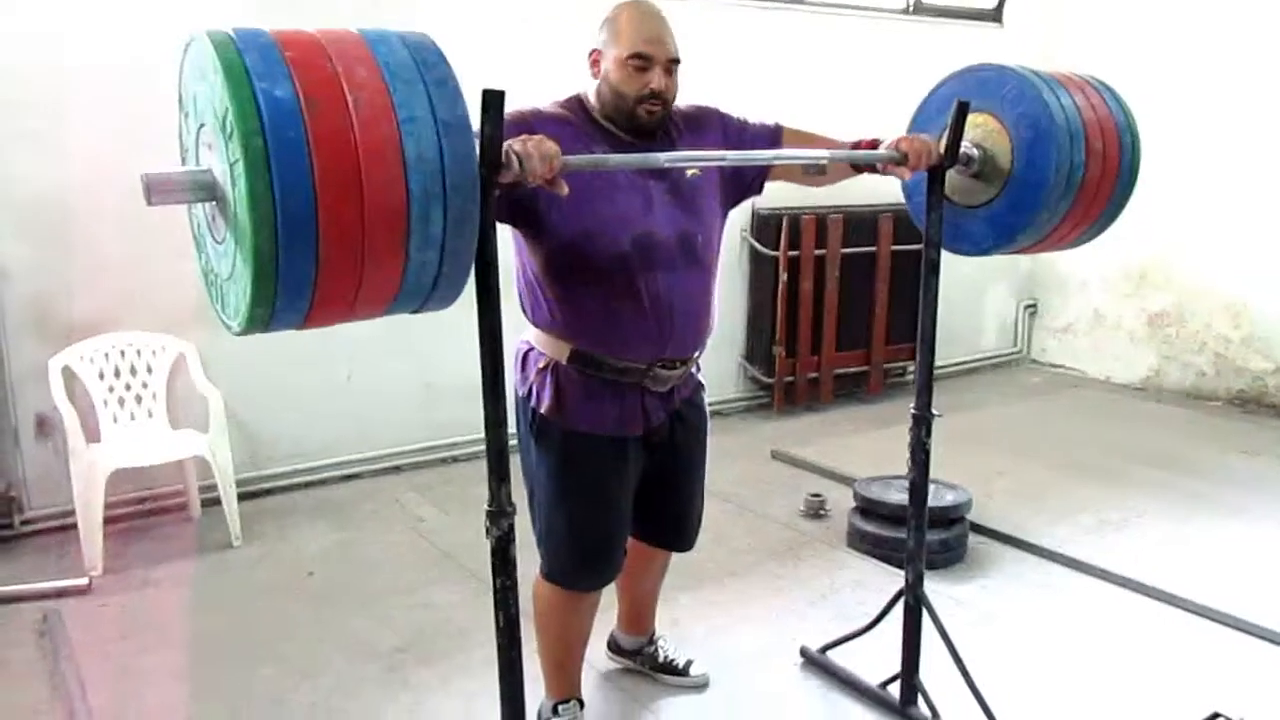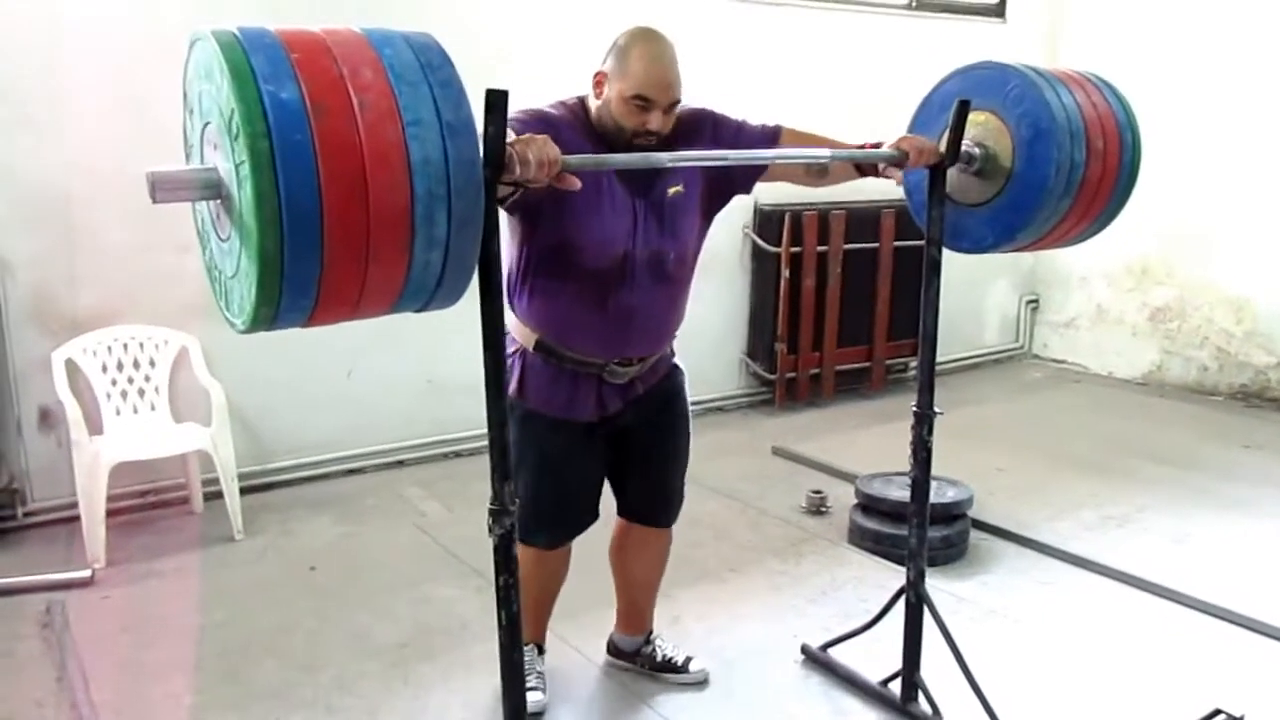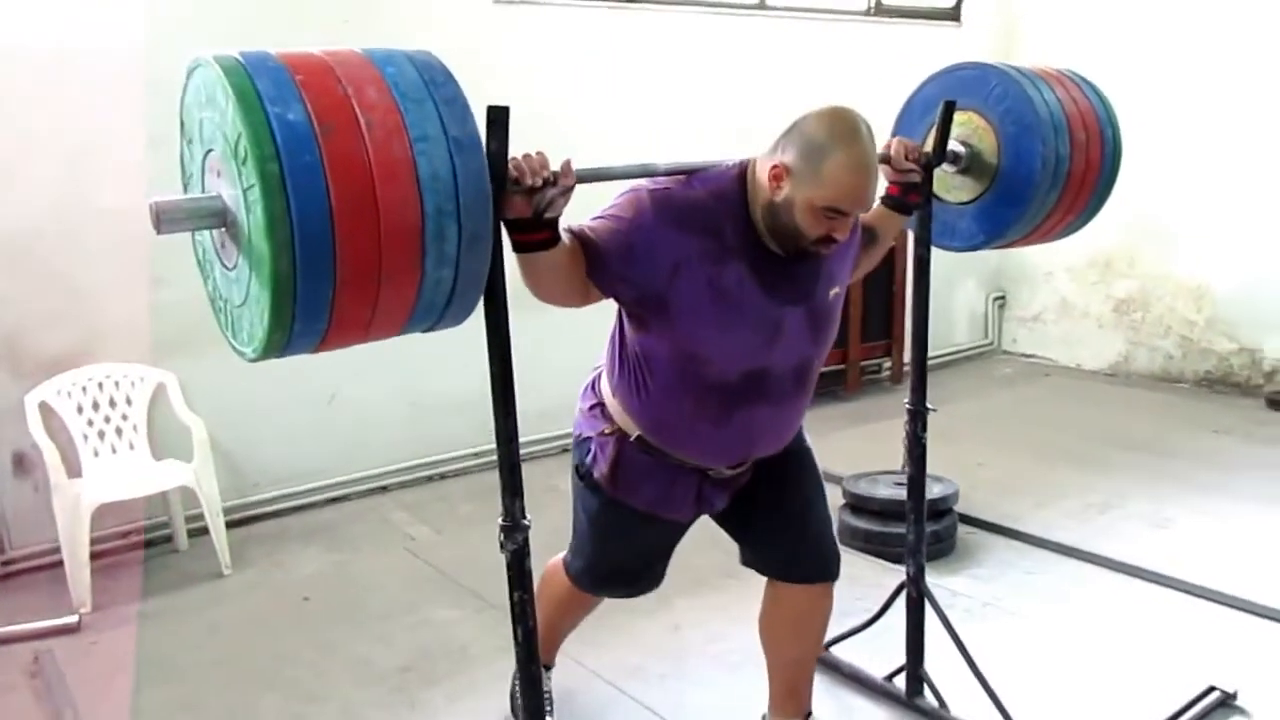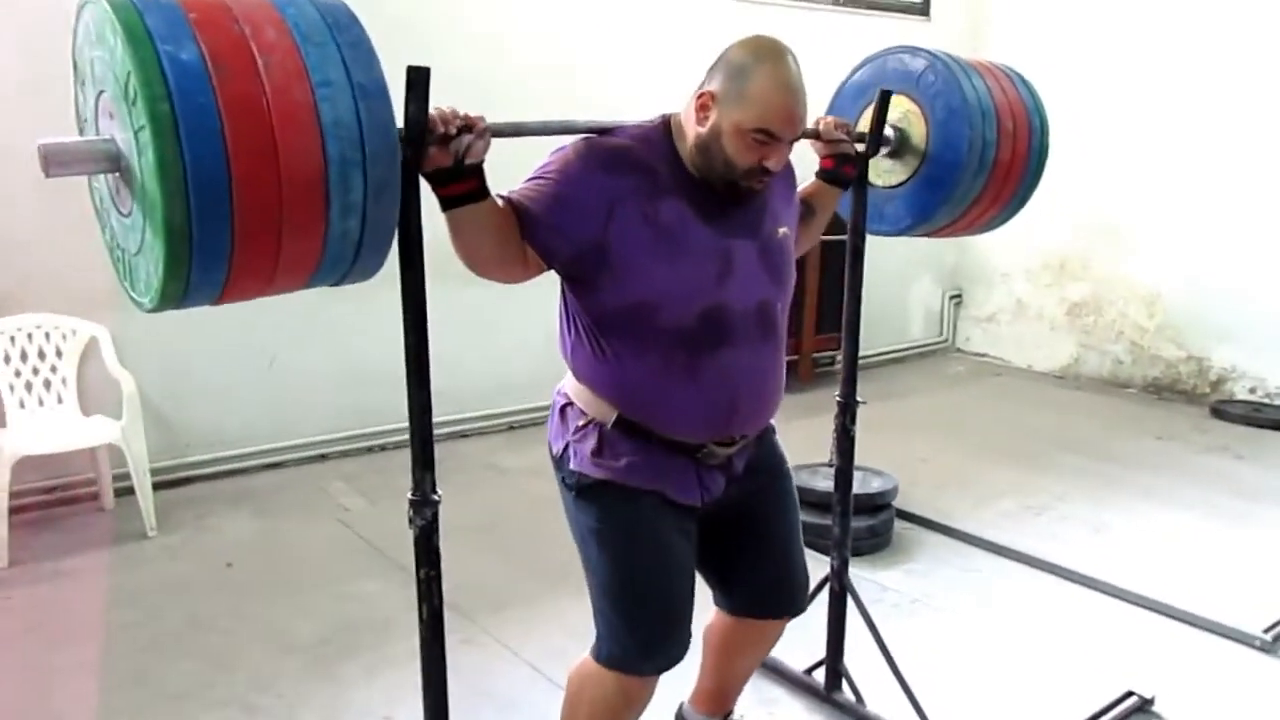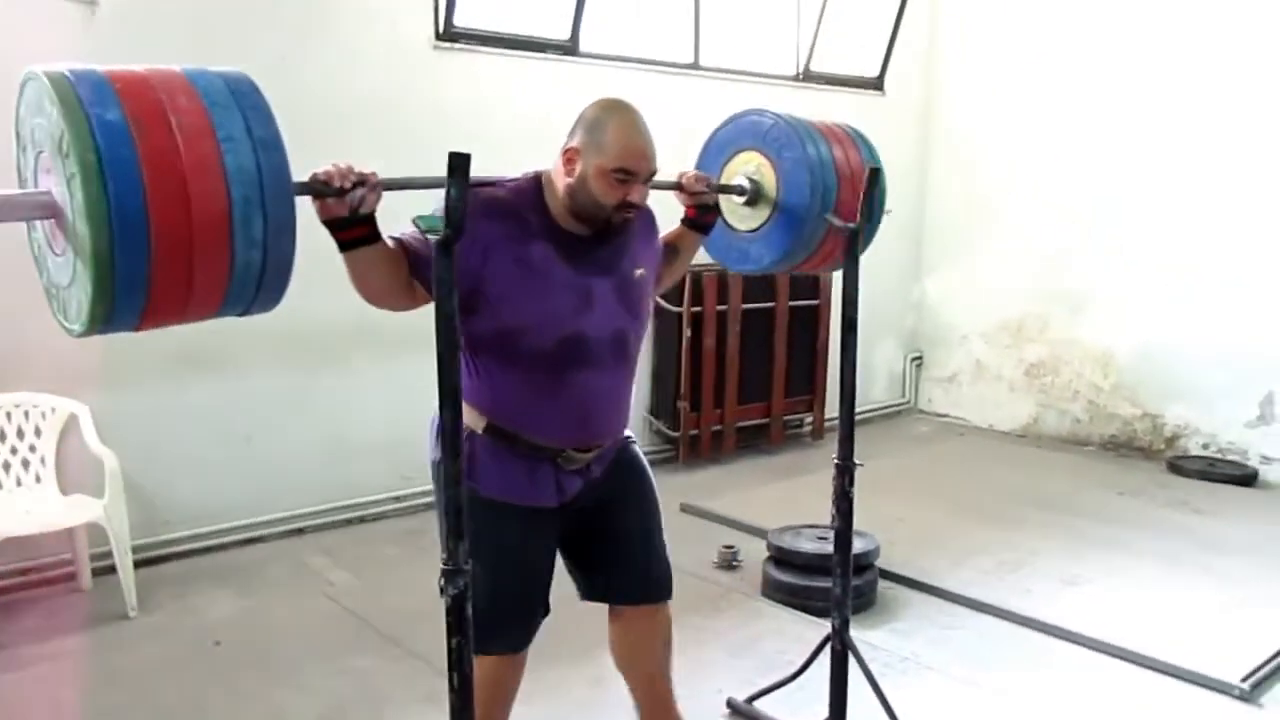
dt=1s
person 1, frame 1
left shoulder: (705, 135)
right shoulder: (544, 138)
left elbow: (799, 156)
left wrist: (875, 153)
right wrist: (502, 158)
left hip: (675, 391)
right hip: (580, 398)
left knee: (661, 532)
right knee: (578, 562)
left ankle: (636, 639)
person 1, frame 2
left shoulder: (695, 135)
right shoulder: (547, 140)
left elbow: (796, 156)
left wrist: (879, 157)
right wrist: (511, 165)
left hip: (649, 376)
right hip: (552, 378)
left knee: (653, 515)
right knee: (548, 526)
left ankle: (633, 641)
right ankle: (525, 652)
person 1, frame 3
left shoulder: (828, 224)
right shoulder: (670, 217)
right elbow: (569, 281)
left wrist: (901, 198)
right wrist: (531, 224)
right hip: (643, 453)
left knee: (810, 570)
right knee: (595, 574)
right ankle: (532, 667)
person 1, frame 4
left shoulder: (767, 178)
right shoulder: (606, 173)
right elbow: (508, 255)
left wrist: (835, 174)
right wrist: (459, 180)
left hip: (743, 450)
right hip: (625, 461)
left knee: (770, 600)
right knee: (640, 649)
person 1, frame 5
left shoulder: (634, 225)
right shoulder: (487, 220)
right elbow: (399, 286)
left wrist: (698, 222)
right wrist: (354, 227)
left hip: (604, 458)
right hip: (497, 468)
left knee: (644, 591)
right knee: (500, 633)
